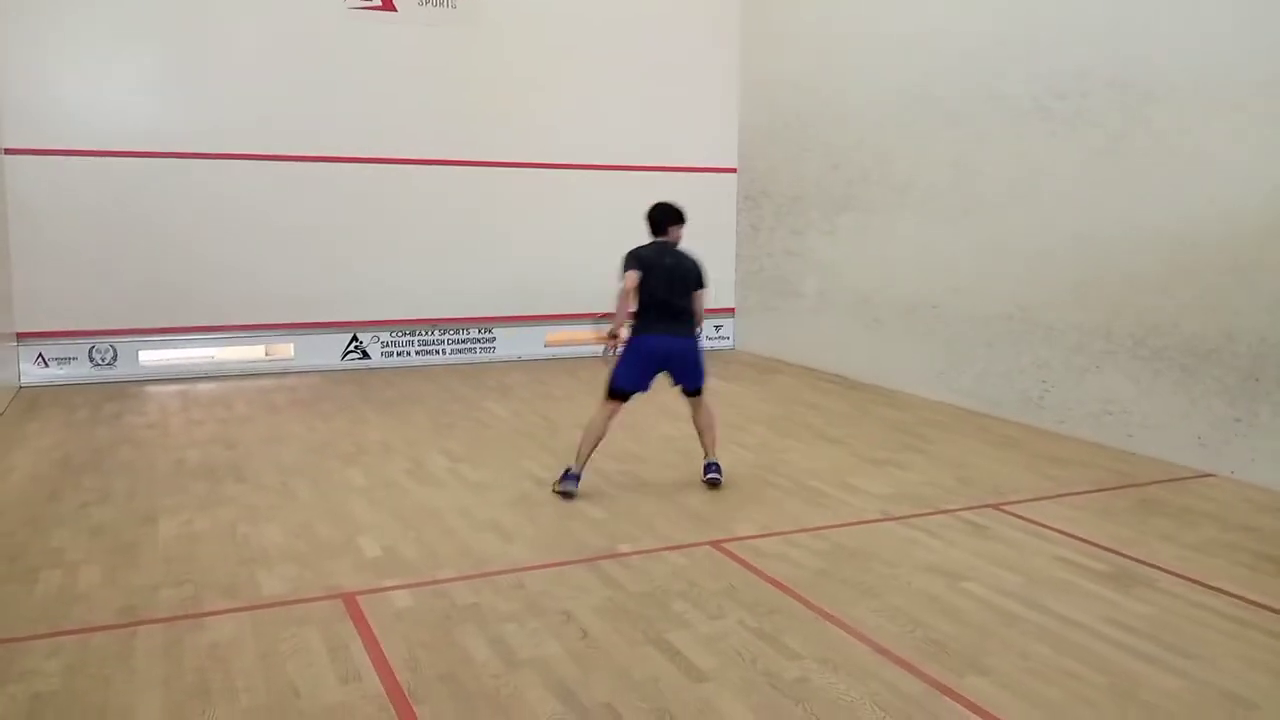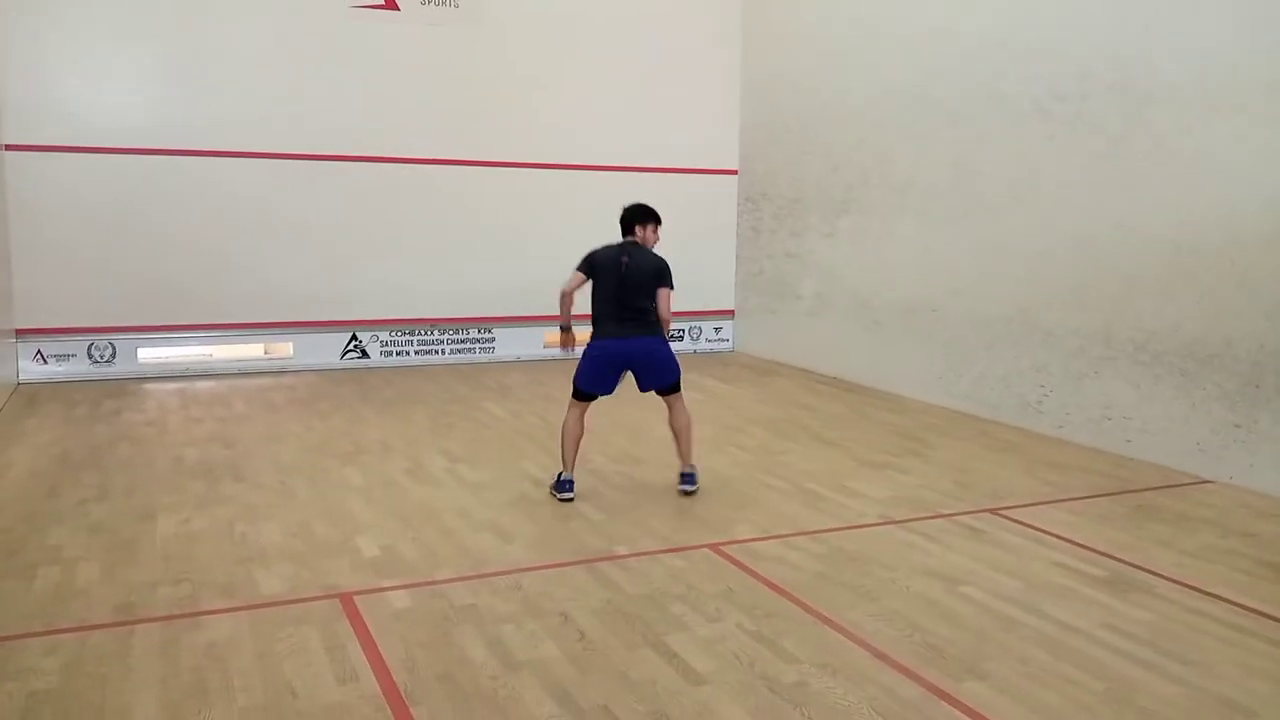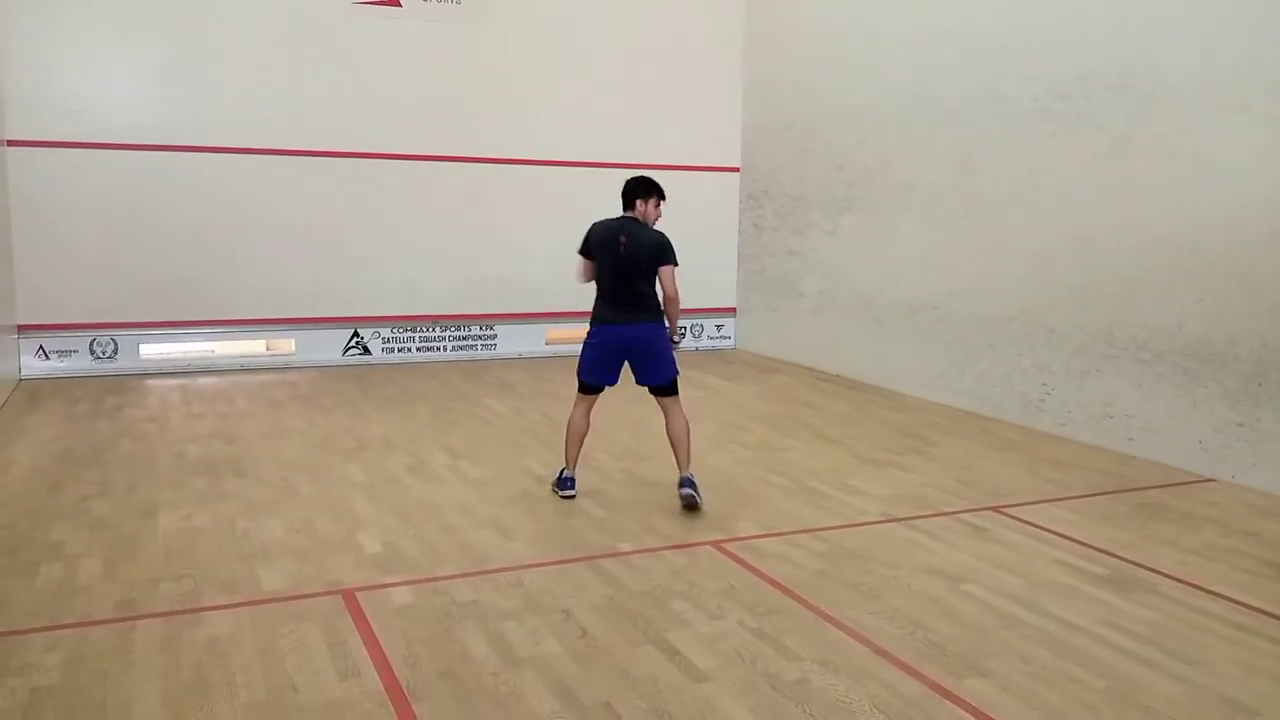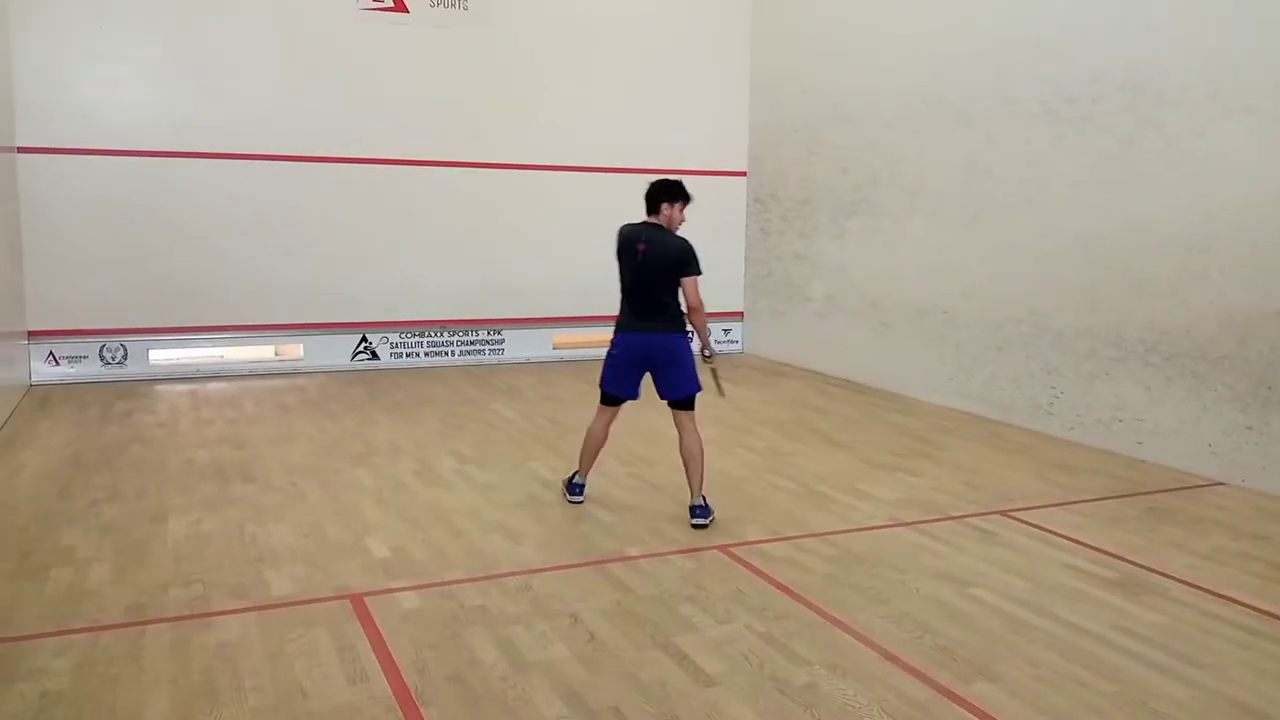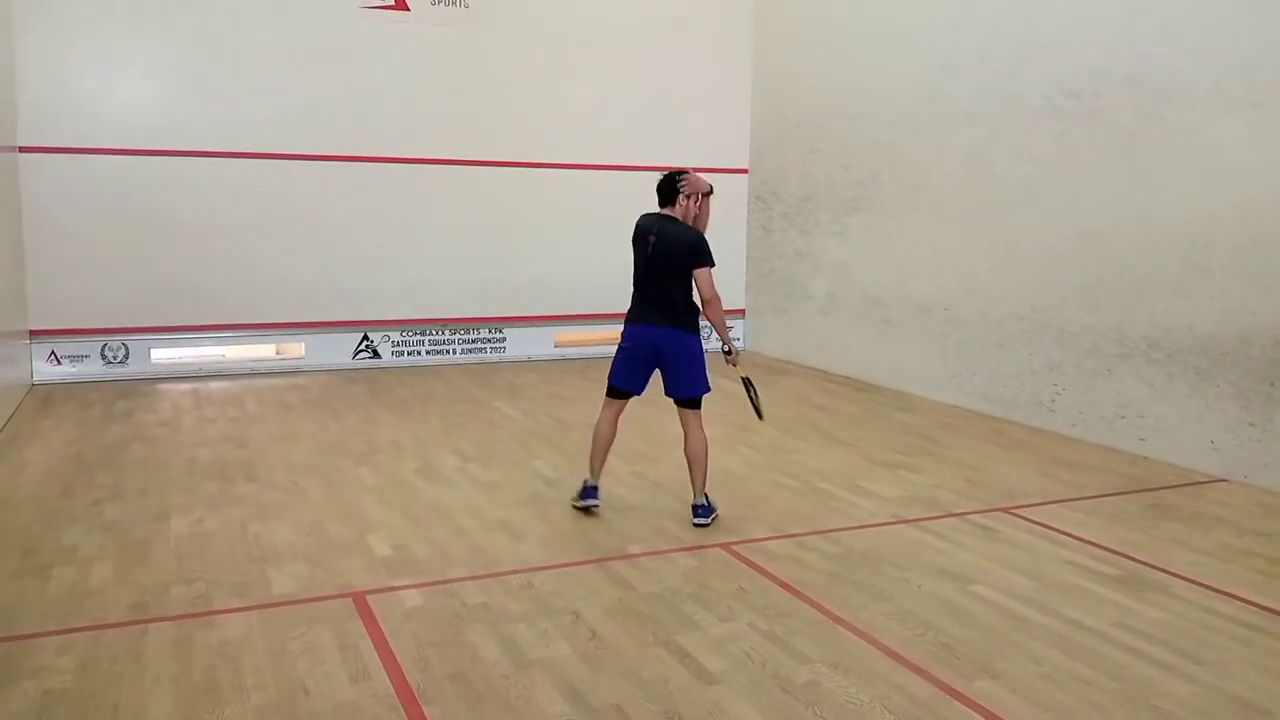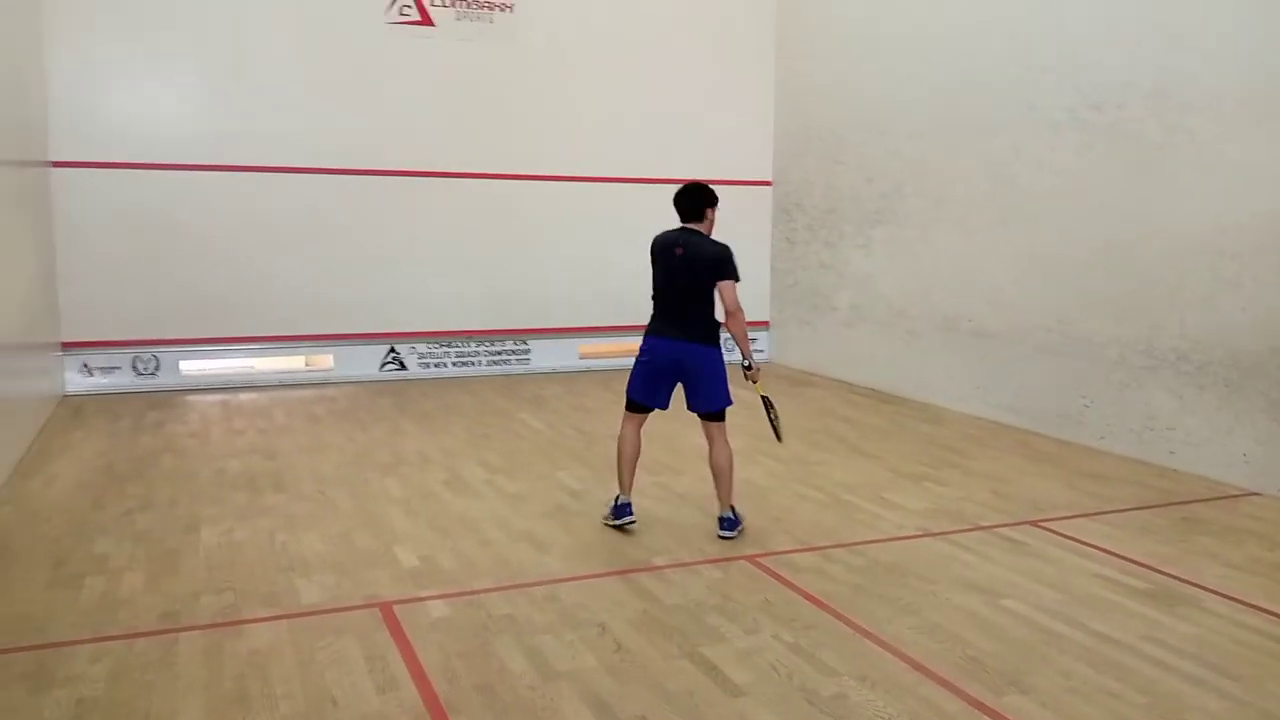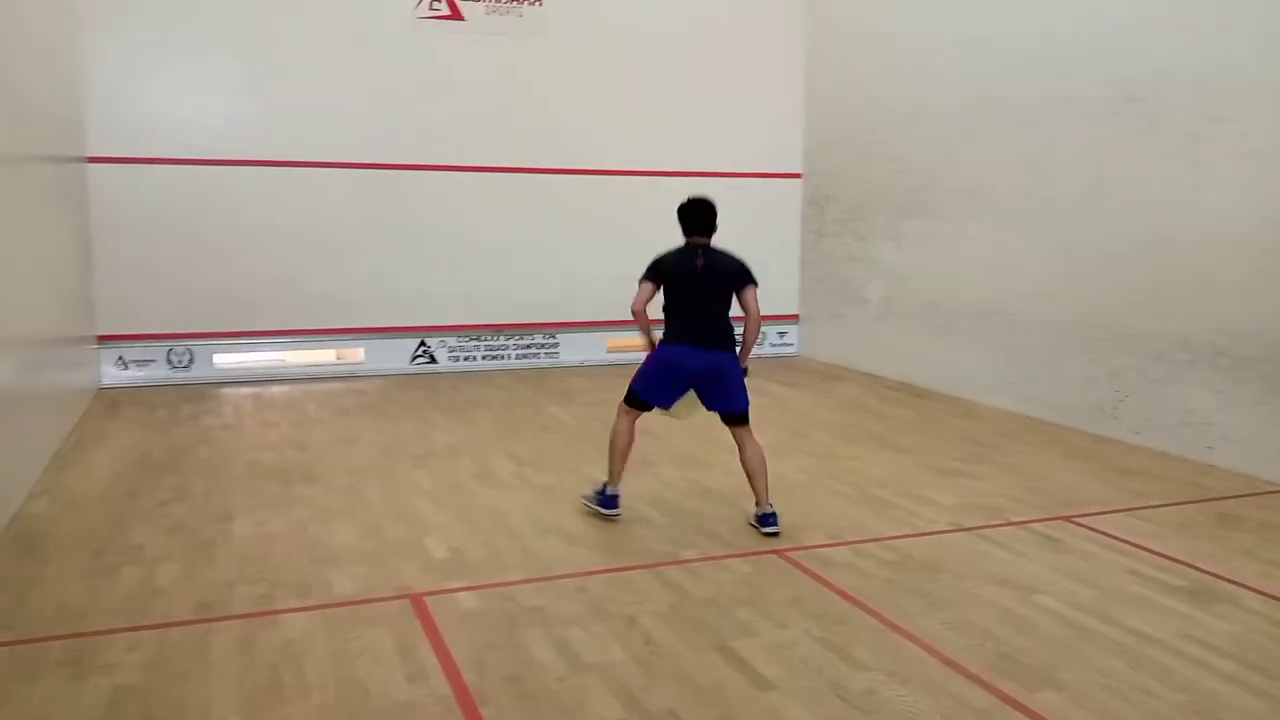
dt=0.2s
person 1, frame 1
left shoulder: (638, 256)
right shoulder: (691, 264)
left elbow: (628, 289)
right elbow: (699, 312)
left wrist: (614, 331)
left hip: (646, 342)
right hip: (685, 343)
left knee: (608, 409)
right knee: (698, 401)
left ankle: (574, 474)
right ankle: (712, 464)
person 1, frame 2
left shoulder: (597, 257)
right shoulder: (658, 264)
left elbow: (567, 290)
right elbow: (664, 315)
left wrist: (565, 328)
right wrist: (656, 343)
left hip: (605, 343)
right hip: (649, 342)
left knee: (576, 408)
right knee: (675, 401)
left ankle: (566, 480)
right ankle: (687, 473)
person 1, frame 3
left shoulder: (597, 231)
right shoulder: (658, 241)
left elbow: (586, 274)
right elbow: (670, 294)
right wrist: (673, 331)
left hip: (605, 329)
right hip: (648, 330)
left knee: (583, 403)
right knee: (672, 406)
left ankle: (568, 477)
right ankle: (686, 480)
person 1, frame 4
left shoulder: (625, 235)
right shoulder: (680, 248)
right elbow: (694, 305)
right wrist: (707, 343)
left hip: (628, 338)
right hip: (671, 341)
left knee: (605, 413)
right knee: (686, 423)
left ankle: (577, 483)
right ankle: (698, 504)
person 1, frame 5
left shoulder: (643, 225)
right shoulder: (693, 240)
right elbow: (709, 298)
left wrist: (704, 193)
right wrist: (728, 343)
left hip: (638, 331)
right hip: (680, 337)
left knee: (611, 408)
right knee: (692, 422)
left ankle: (591, 487)
right ankle: (700, 503)
person 1, frame 6
left shoulder: (660, 244)
right shoulder: (718, 254)
right elbow: (732, 311)
right wrist: (748, 359)
left hip: (658, 344)
right hip: (702, 350)
left knee: (631, 422)
right knee: (716, 435)
left ankle: (623, 504)
right ankle: (727, 516)
person 1, frame 7
left shoulder: (664, 263)
right shoulder: (734, 265)
left elbow: (638, 307)
right elbow: (753, 315)
left wrist: (651, 342)
right wrist: (741, 360)
left hip: (675, 353)
right hip: (720, 358)
left knee: (627, 413)
right knee: (743, 434)
left ankle: (610, 495)
right ankle: (765, 512)
